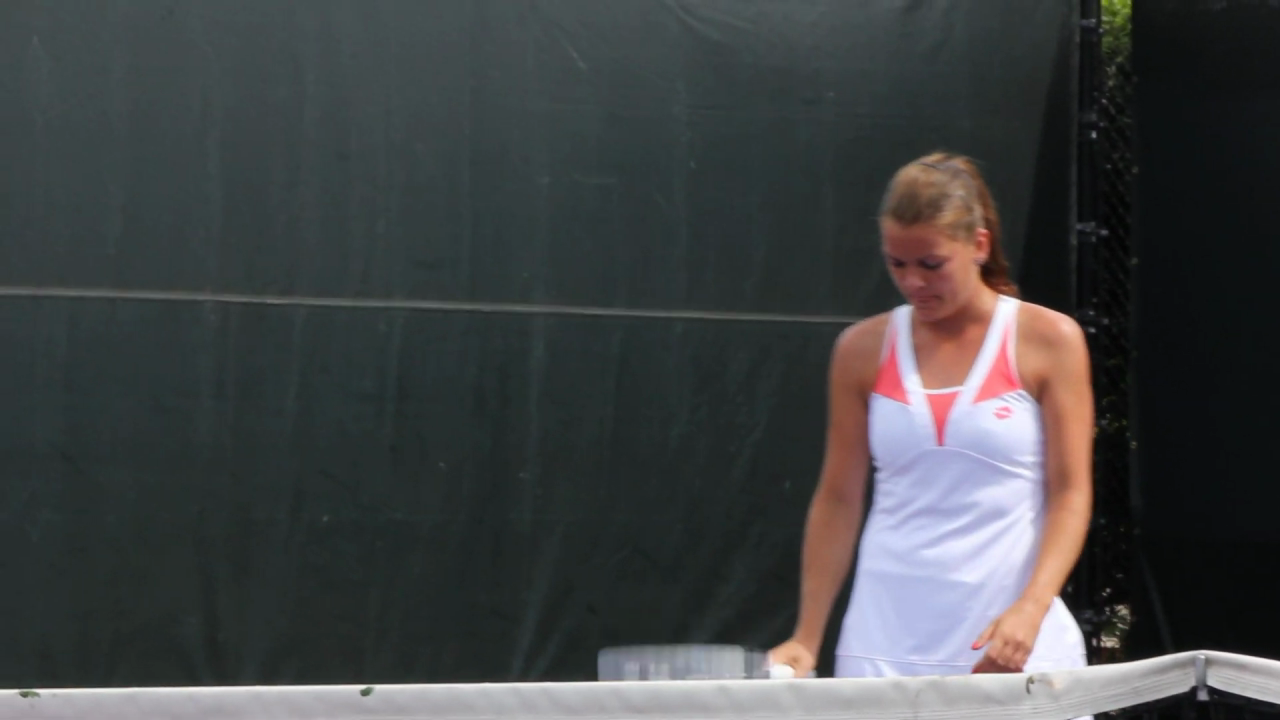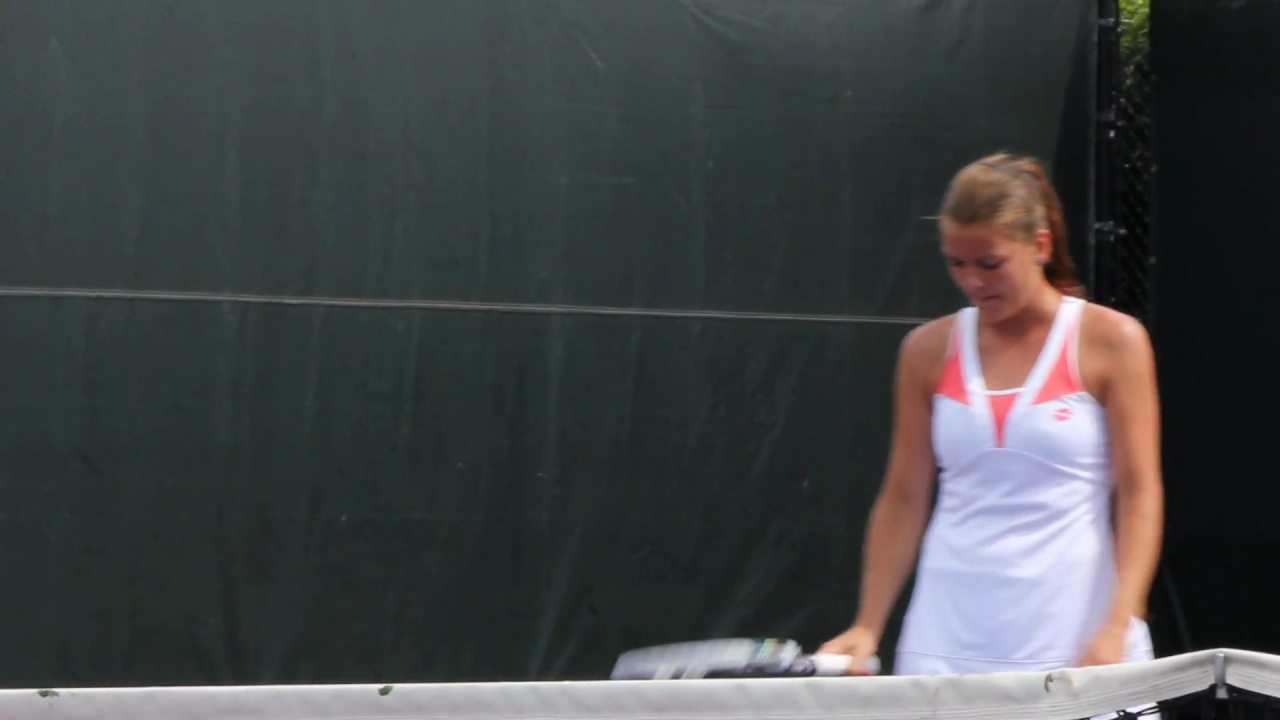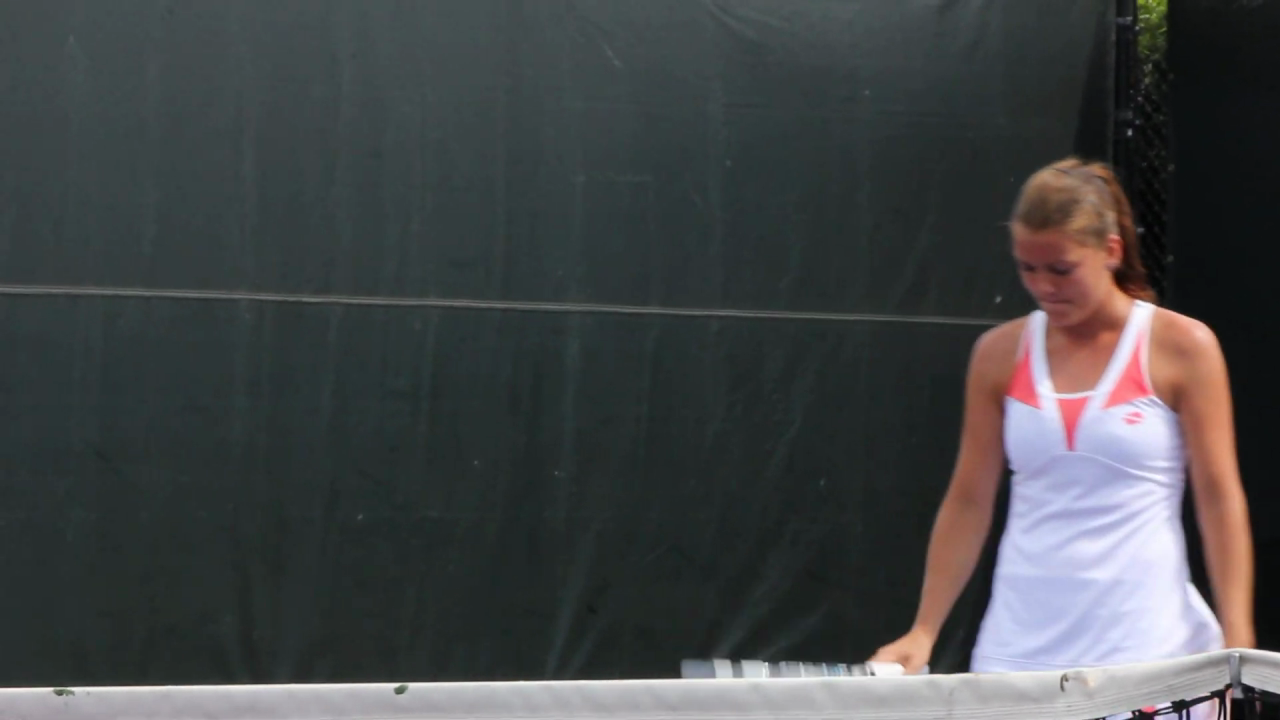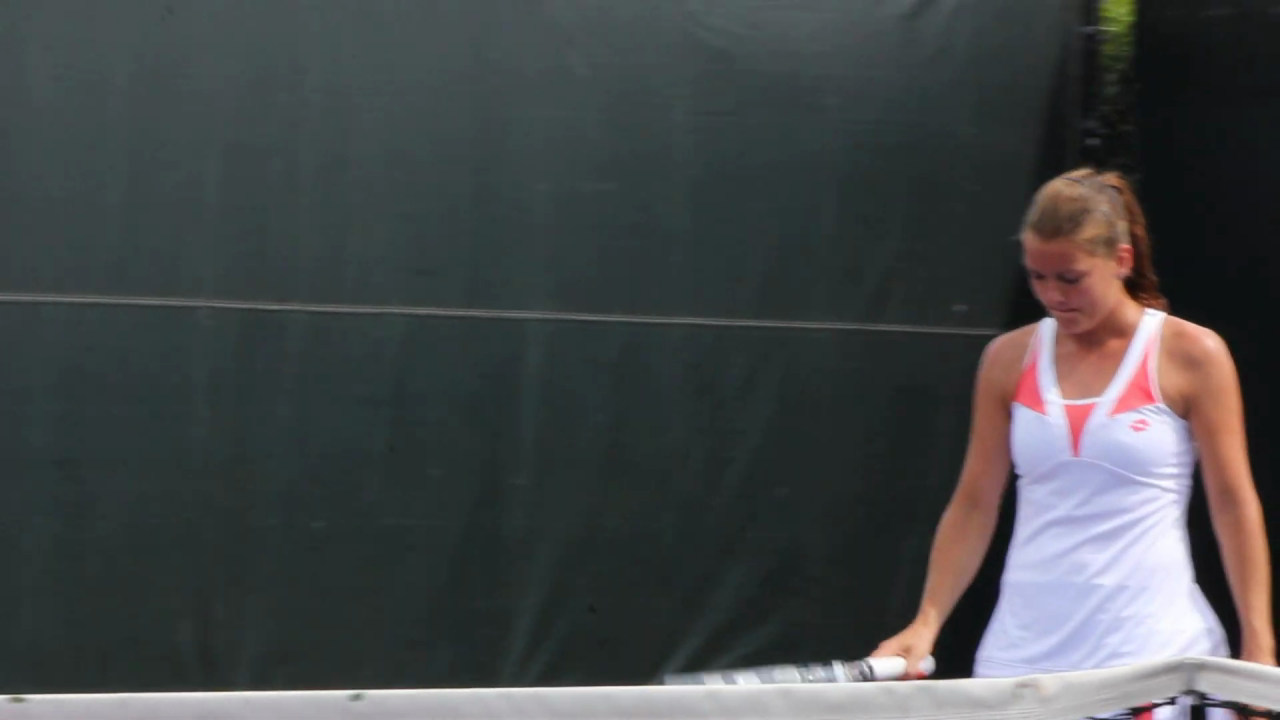
dt=0.2s
person 1, frame 1
left shoulder: (1047, 340)
right shoulder: (862, 349)
left elbow: (1070, 492)
right elbow: (838, 498)
left wrist: (1031, 610)
right wrist: (807, 636)
left hip: (1010, 641)
right hip: (886, 645)
person 1, frame 2
left shoulder: (1111, 342)
right shoulder: (930, 350)
left elbow: (1140, 495)
right elbow: (904, 497)
left wrist: (1116, 626)
right wrist: (868, 627)
left hip: (1077, 646)
right hip: (947, 643)
person 1, frame 3
left shoulder: (1181, 347)
right shoulder: (1000, 353)
left elbow: (1221, 499)
right elbow: (968, 501)
left wrist: (1238, 645)
right wrist: (924, 632)
left hip: (1150, 646)
right hip: (1020, 647)
person 1, frame 4
left shoulder: (1191, 355)
right shoulder: (1009, 359)
left elbow: (1235, 504)
right elbow: (974, 505)
left wrist: (1258, 645)
right wrist: (926, 624)
left hip: (1152, 653)
right hip: (1026, 651)
